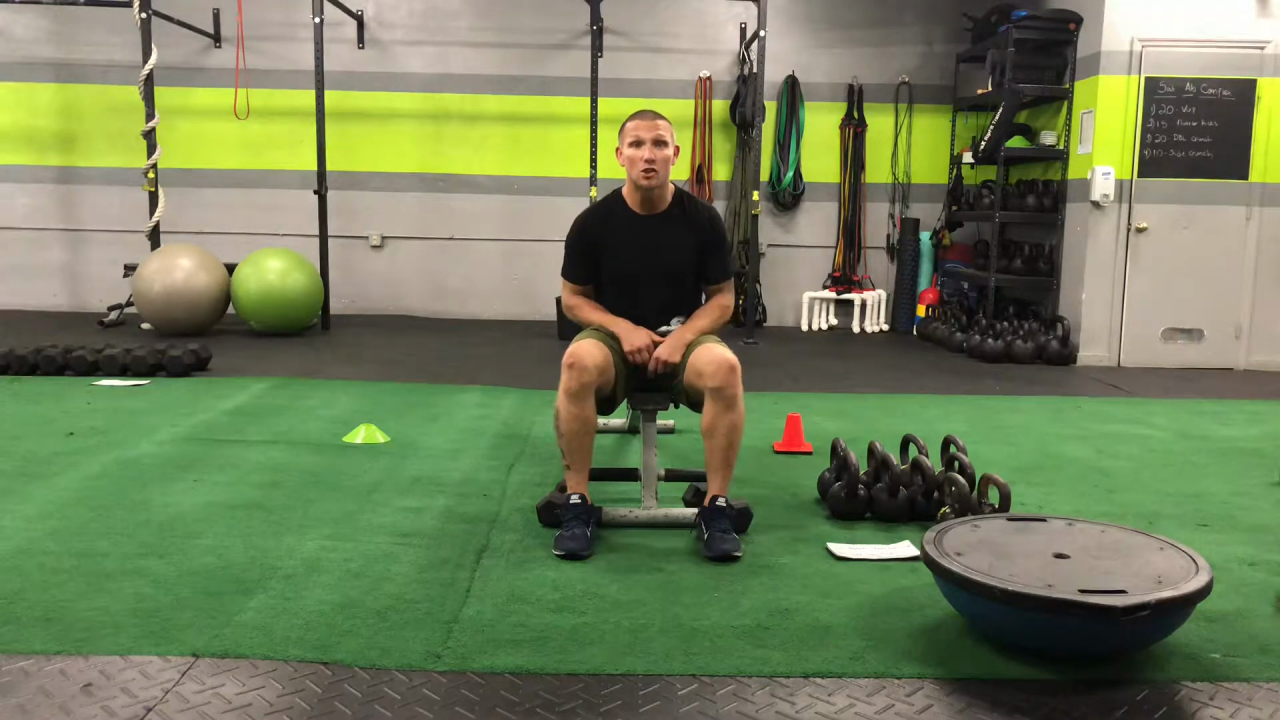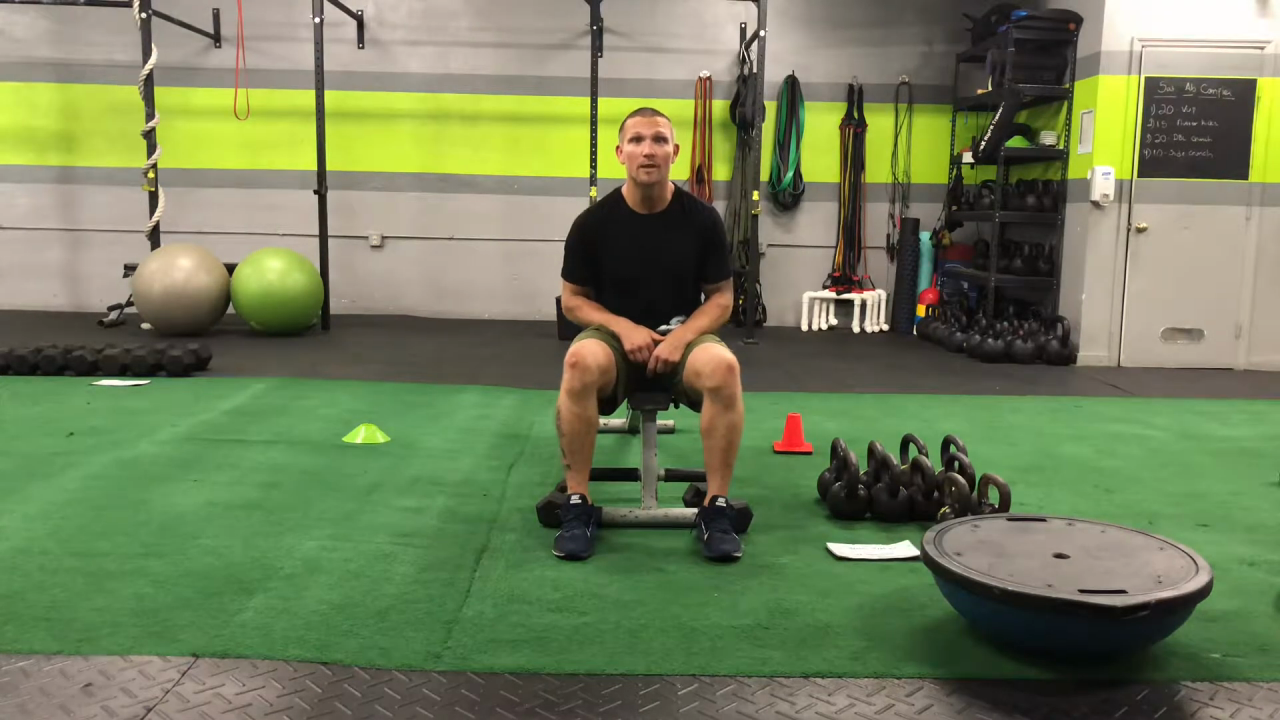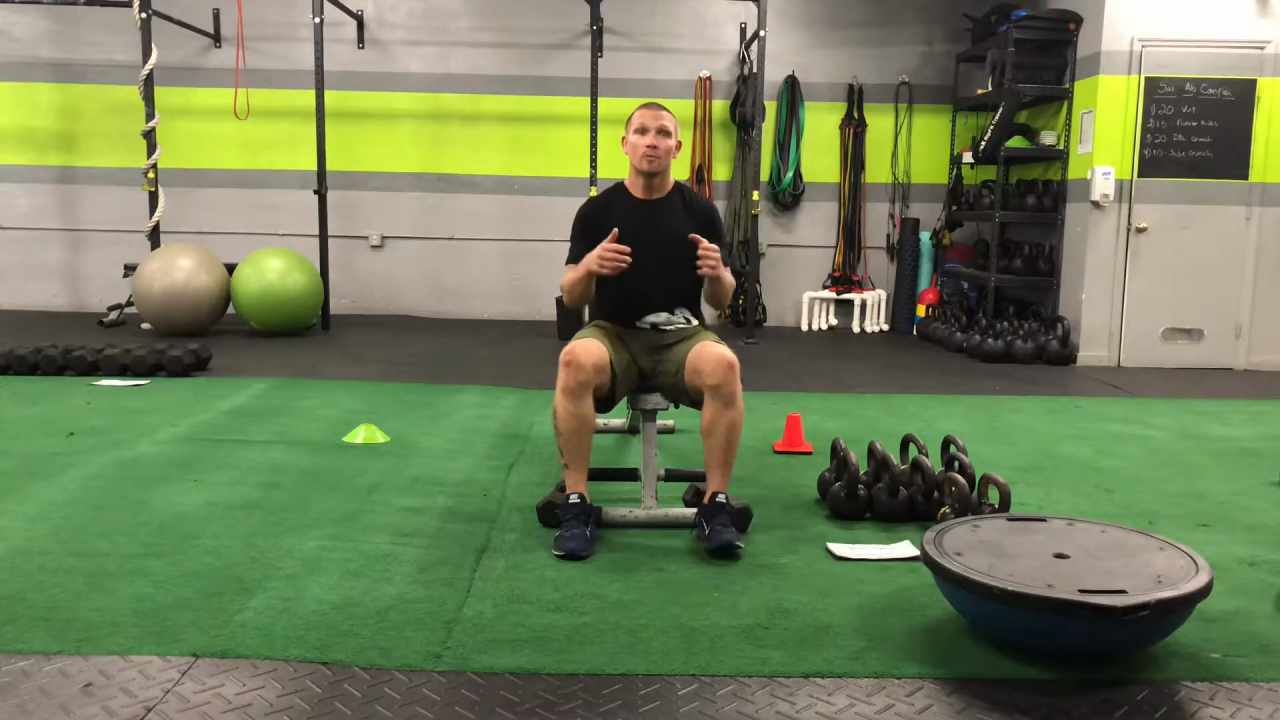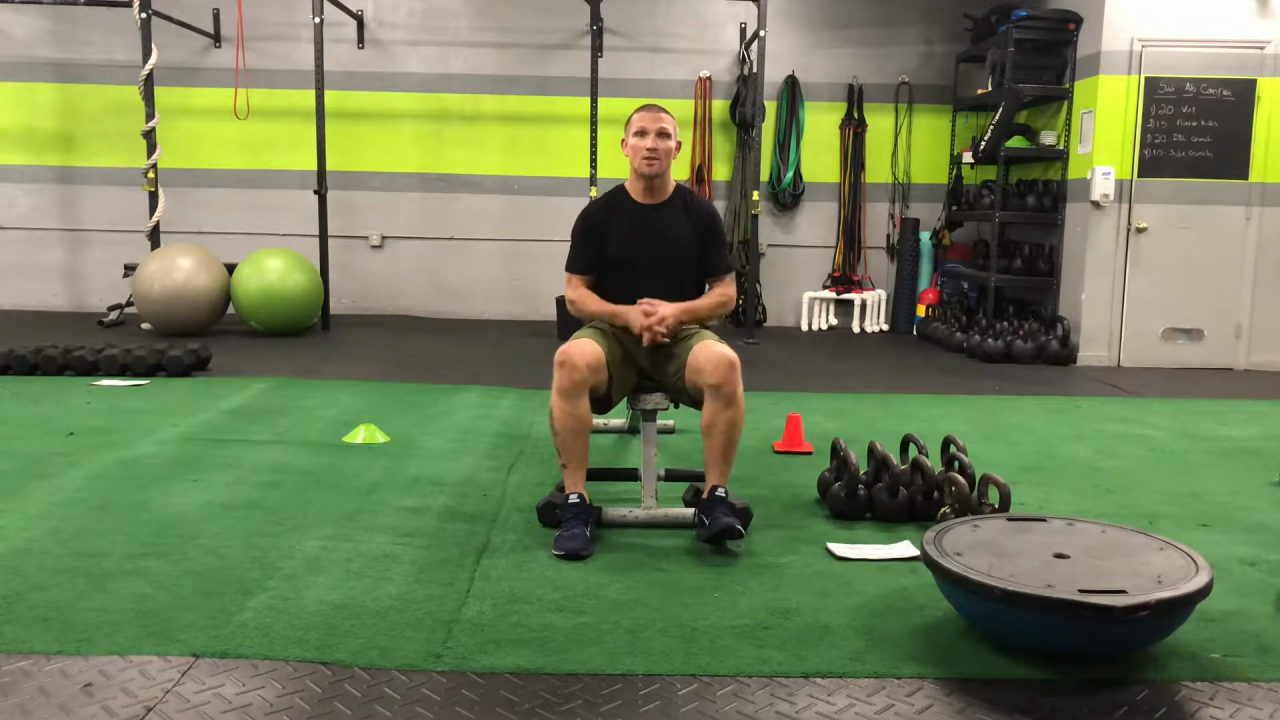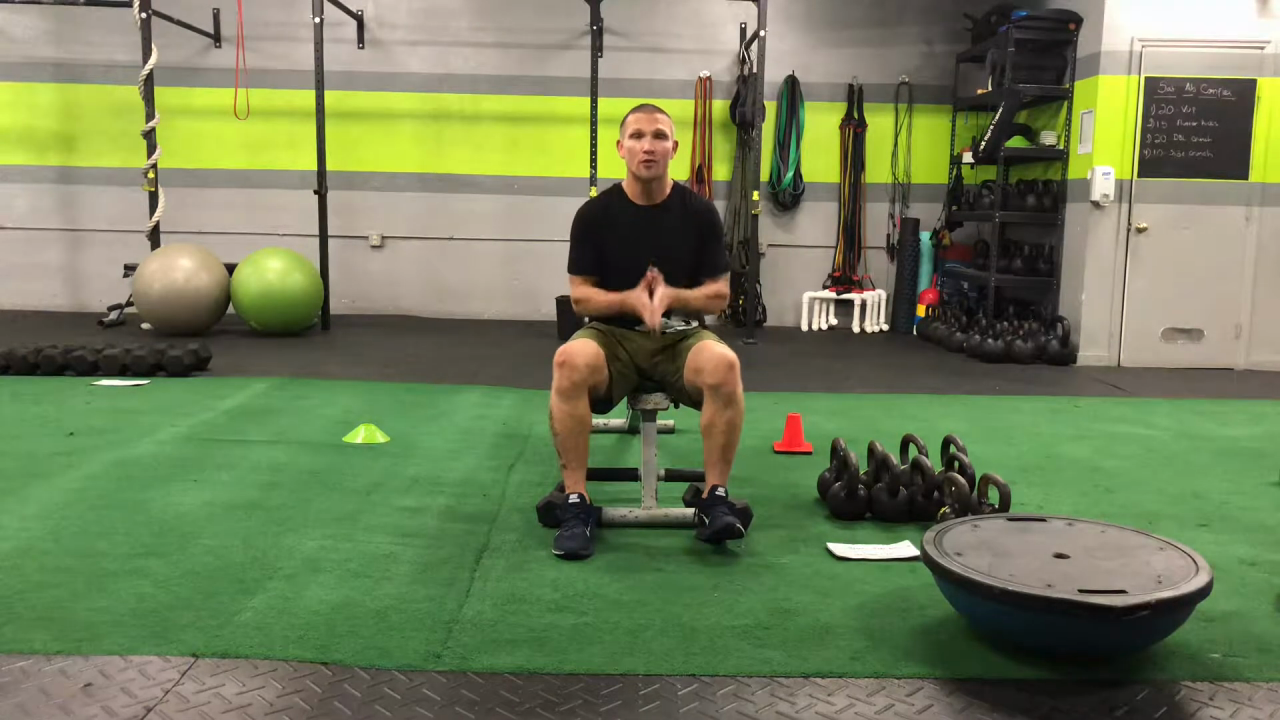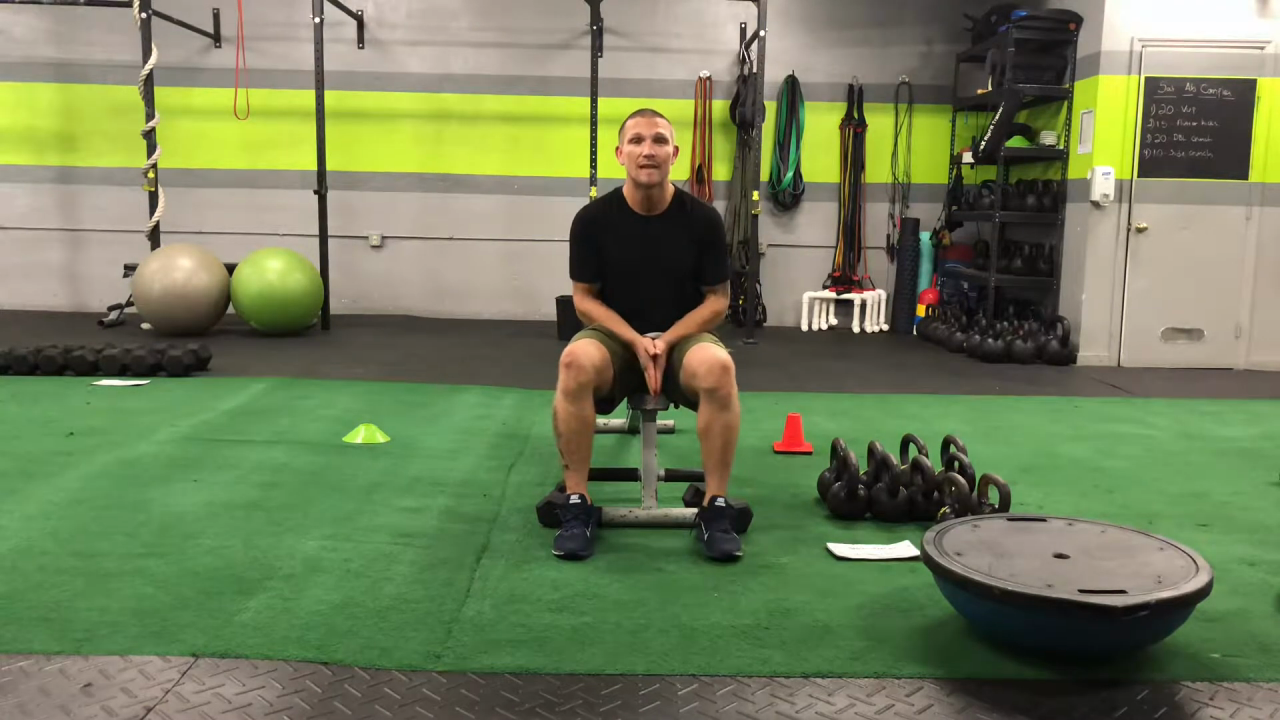
dt=0.5s
person 1, frame 1
left shoulder: (702, 219)
right shoulder: (593, 222)
left elbow: (722, 299)
right elbow: (574, 299)
left wrist: (682, 337)
right wrist: (623, 328)
left hip: (683, 337)
right hip: (616, 335)
left knee: (725, 367)
right knee: (578, 362)
left ankle: (716, 508)
right ankle: (577, 504)
person 1, frame 2
left shoulder: (702, 219)
right shoulder: (593, 222)
left elbow: (720, 299)
right elbow: (573, 301)
left wrist: (681, 336)
right wrist: (623, 327)
left hip: (683, 337)
right hip: (615, 336)
left knee: (723, 367)
right knee: (580, 362)
left ankle: (715, 508)
right ankle: (577, 504)
person 1, frame 3
left shoulder: (699, 210)
right shoulder: (597, 210)
left elbow: (723, 299)
right elbow: (571, 295)
left wrist: (716, 271)
right wrist: (590, 264)
left hip: (681, 334)
right hip: (613, 332)
left knee: (724, 366)
right knee: (574, 361)
left ankle: (715, 505)
right ankle: (576, 505)
person 1, frame 4
left shoulder: (701, 213)
right shoulder: (598, 214)
left elbow: (726, 296)
right elbow: (575, 298)
left wrist: (678, 311)
right wrist: (626, 314)
left hip: (682, 336)
right hip: (614, 334)
left knee: (725, 365)
right knee: (569, 361)
left ankle: (714, 500)
right ankle: (576, 504)
person 1, frame 5
left shoulder: (699, 212)
right shoulder: (595, 213)
left elbow: (719, 295)
right elbow: (579, 297)
left wrist: (672, 297)
right wrist: (629, 300)
left hip: (681, 335)
right hip: (613, 334)
left knee: (724, 365)
right knee: (569, 361)
left ankle: (714, 500)
right ankle: (576, 504)
person 1, frame 6
left shoulder: (703, 219)
right shoulder: (593, 219)
left elbow: (717, 301)
right elbow: (585, 299)
left wrist: (666, 341)
right wrist: (636, 342)
left hip: (683, 338)
right hip: (616, 337)
left knee: (718, 367)
right knee: (575, 362)
left ankle: (715, 509)
right ankle: (577, 505)
